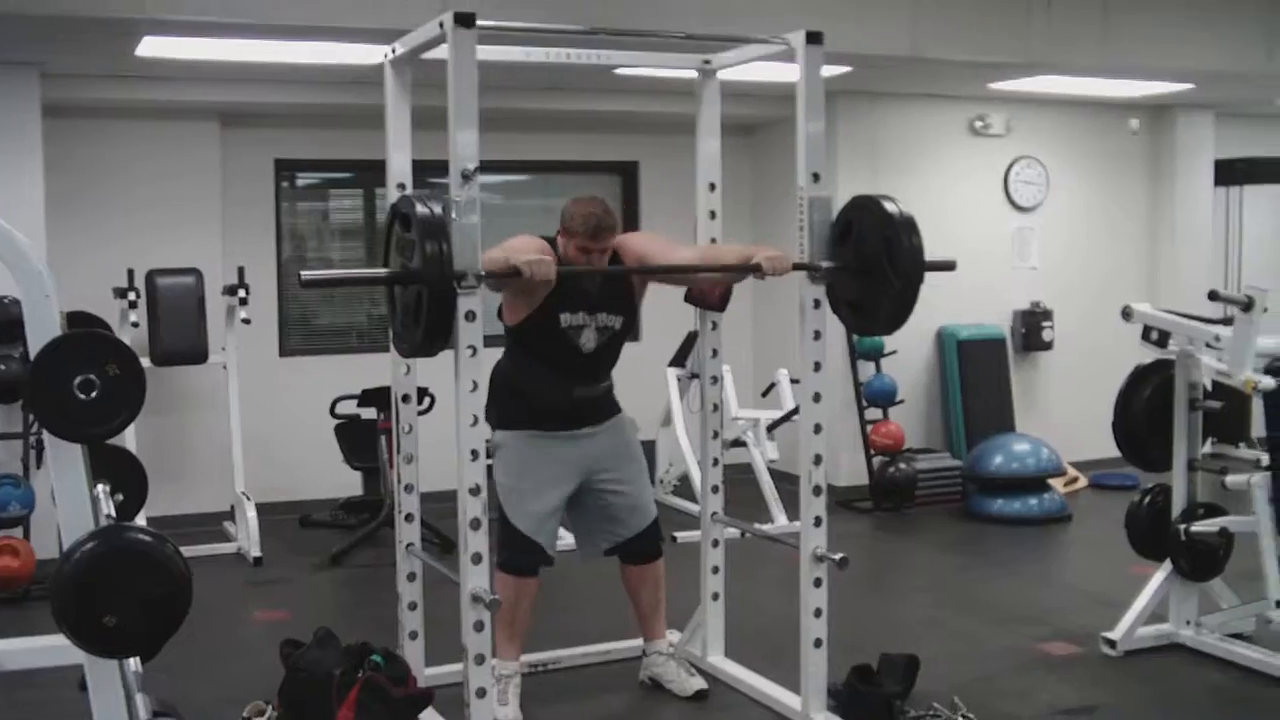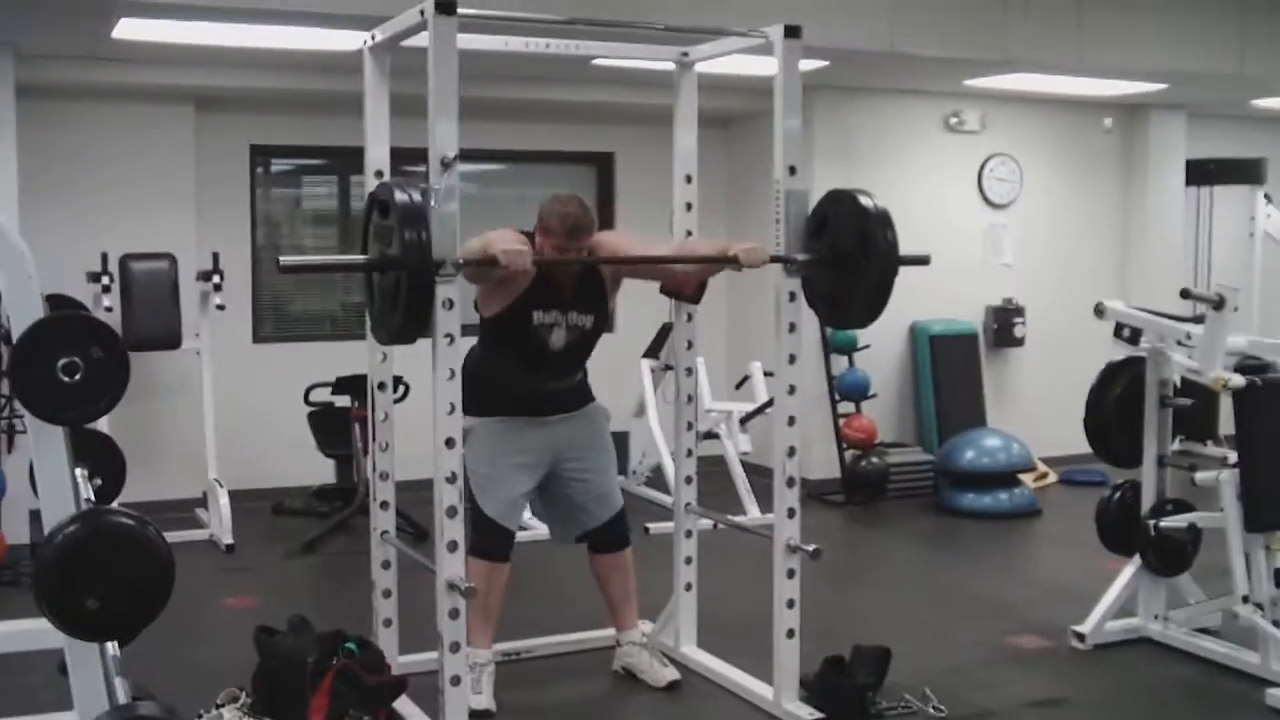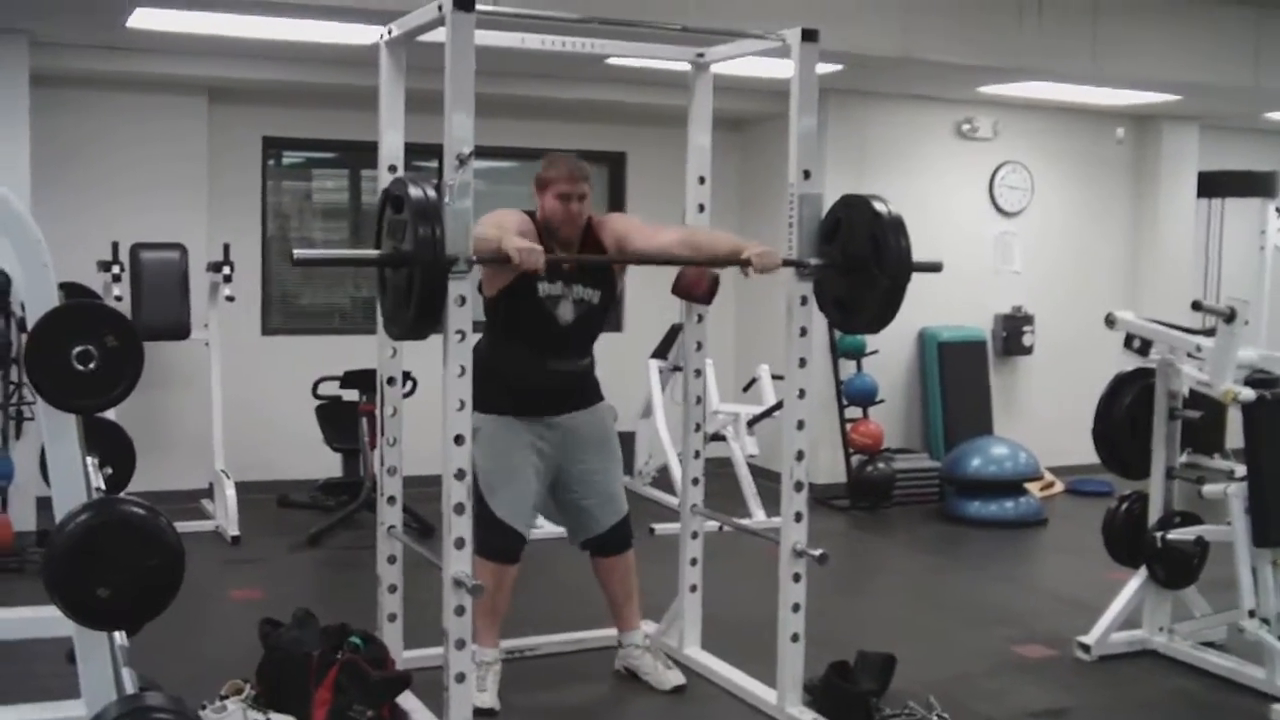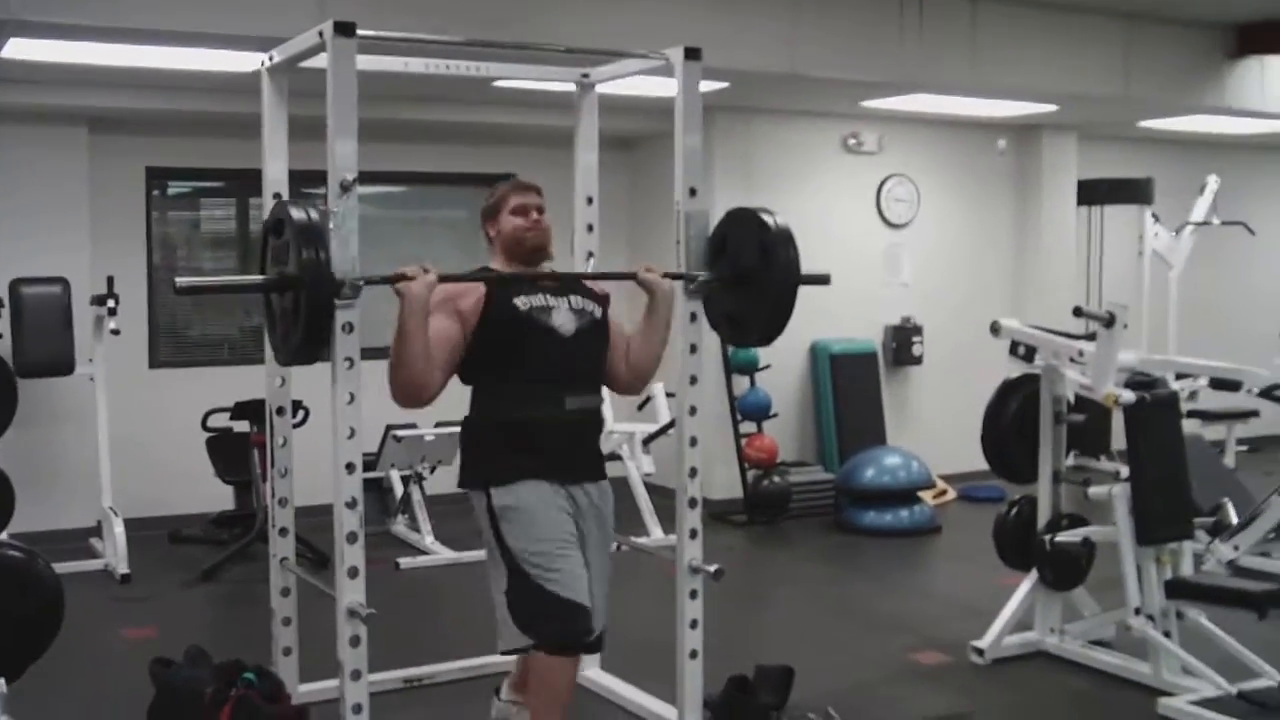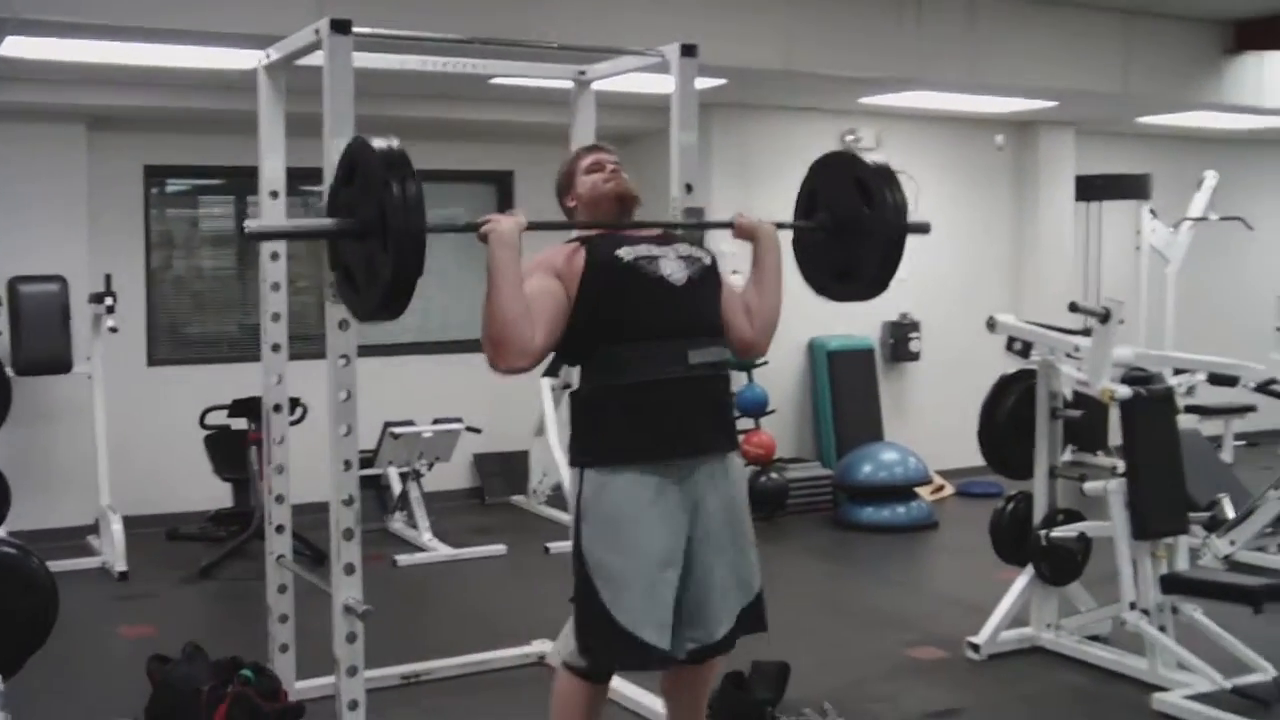
dt=1s
person 1, frame 1
left shoulder: (633, 255)
right shoulder: (534, 257)
left elbow: (698, 258)
right elbow: (491, 265)
left wrist: (755, 256)
right wrist: (519, 265)
left hip: (601, 421)
right hip: (529, 430)
left knee: (643, 537)
right knee: (522, 549)
left ankle: (658, 655)
right ankle: (504, 674)
person 1, frame 2
left shoulder: (607, 253)
right shoulder: (512, 254)
left elbow: (673, 257)
right elbow: (470, 253)
left wrist: (730, 249)
right wrist: (496, 251)
left hip: (573, 411)
right hip: (501, 419)
left knee: (609, 528)
right knee: (492, 534)
left ankle: (631, 645)
right ankle: (478, 664)
person 1, frame 3
left shoulder: (611, 234)
right shoulder: (515, 227)
left elbow: (677, 240)
right elbow: (484, 237)
left wrist: (745, 248)
right wrist: (510, 247)
left hip: (581, 408)
right hip: (507, 414)
left knee: (611, 529)
right knee: (500, 534)
left ankle: (633, 643)
right ankle: (484, 661)
person 1, frame 4
left shoulder: (587, 293)
right shoulder: (467, 297)
left elbow: (631, 377)
right elbow: (413, 391)
left wrist: (661, 301)
right wrist: (414, 307)
left hip: (586, 474)
right hip: (513, 477)
left knee: (579, 620)
right knee: (563, 617)
person 1, frame 5
left shoulder: (690, 250)
right shoulder: (564, 262)
left elbow: (753, 337)
right elbow: (512, 352)
left wrist: (766, 244)
right wrist: (504, 248)
left hip: (710, 459)
right hip: (623, 466)
left knee: (703, 629)
right knee: (604, 635)
